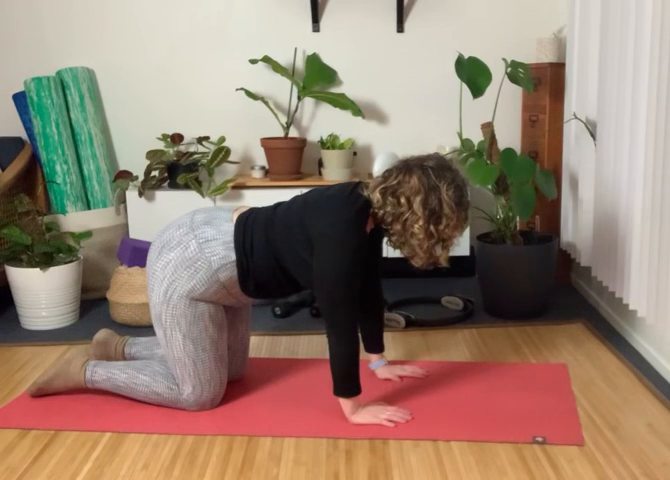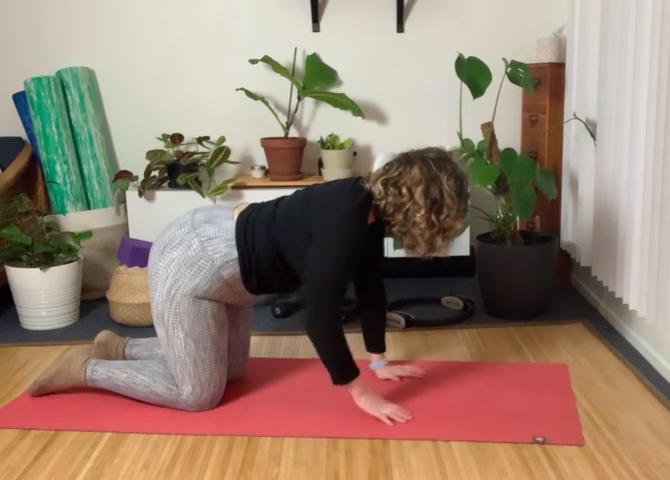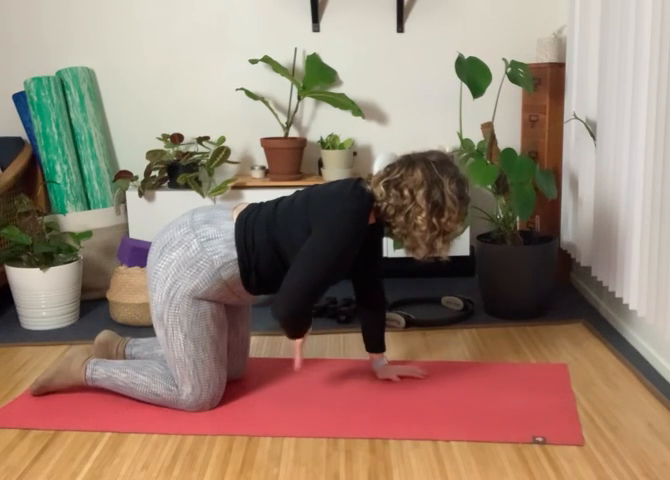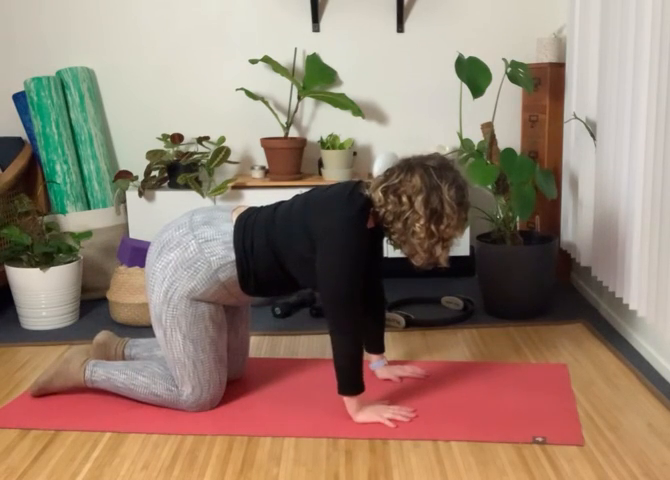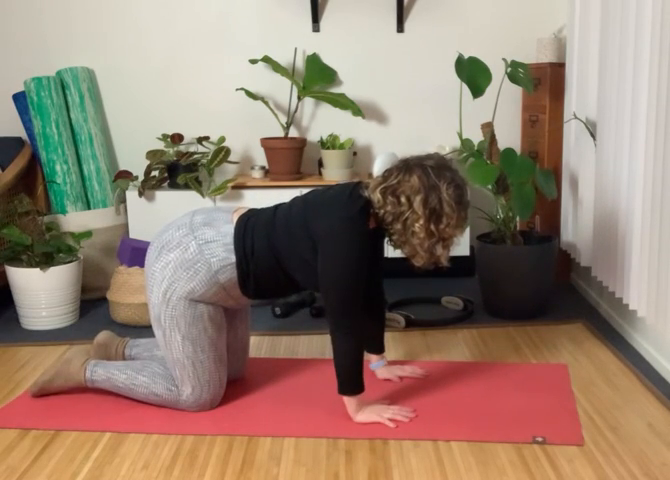
dt=1s
person 1, frame 1
left shoulder: (367, 209)
right shoulder: (343, 227)
left elbow: (367, 292)
right elbow: (340, 320)
left wrist: (379, 362)
right wrist: (352, 409)
left hip: (217, 248)
right hip: (188, 266)
left knee: (231, 368)
right knee: (201, 393)
left ankle: (117, 347)
right ankle: (84, 370)
person 1, frame 2
left shoulder: (368, 207)
right shoulder: (346, 220)
left elbow: (369, 288)
right elbow: (320, 316)
left wrist: (379, 361)
right wrist: (360, 393)
left hip: (219, 252)
right hip: (191, 265)
left knee: (231, 368)
right knee: (199, 394)
left ankle: (117, 348)
right ankle: (85, 369)
person 1, frame 3
left shoulder: (368, 207)
right shoulder: (347, 220)
left elbow: (369, 288)
right elbow: (290, 305)
left wrist: (379, 360)
right wrist: (299, 337)
left hip: (217, 248)
right hip: (190, 265)
left knee: (231, 369)
right knee: (199, 394)
left ankle: (118, 348)
right ankle: (85, 368)
person 1, frame 4
left shoulder: (367, 209)
right shoulder: (346, 226)
left elbow: (369, 291)
right elbow: (343, 316)
left wrist: (379, 362)
right wrist: (357, 406)
left hip: (217, 247)
right hip: (188, 266)
left knee: (231, 369)
right knee: (199, 394)
left ankle: (117, 348)
right ankle: (83, 369)
person 1, frame 5
left shoulder: (368, 208)
right shoulder: (347, 228)
left elbow: (369, 292)
right elbow: (344, 317)
left wrist: (379, 363)
right wrist: (357, 407)
left hip: (216, 245)
right hip: (188, 267)
left knee: (230, 369)
right knee: (200, 394)
left ankle: (117, 349)
right ankle: (83, 370)
